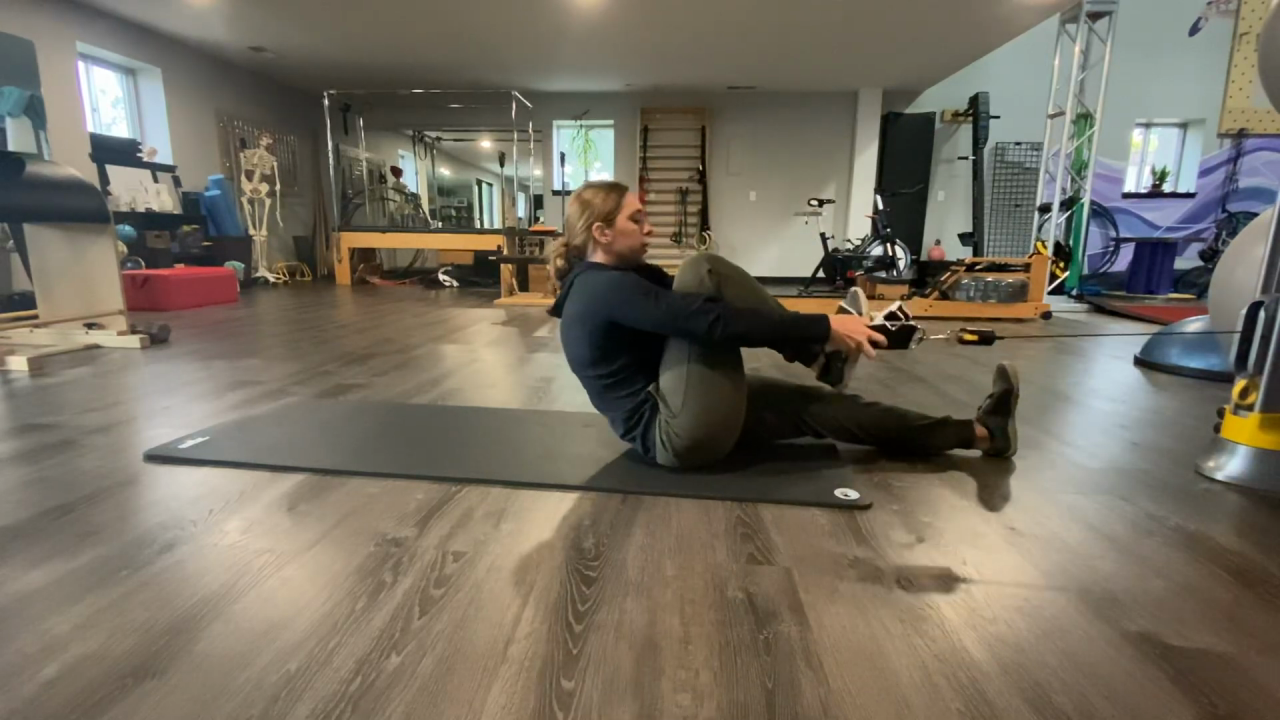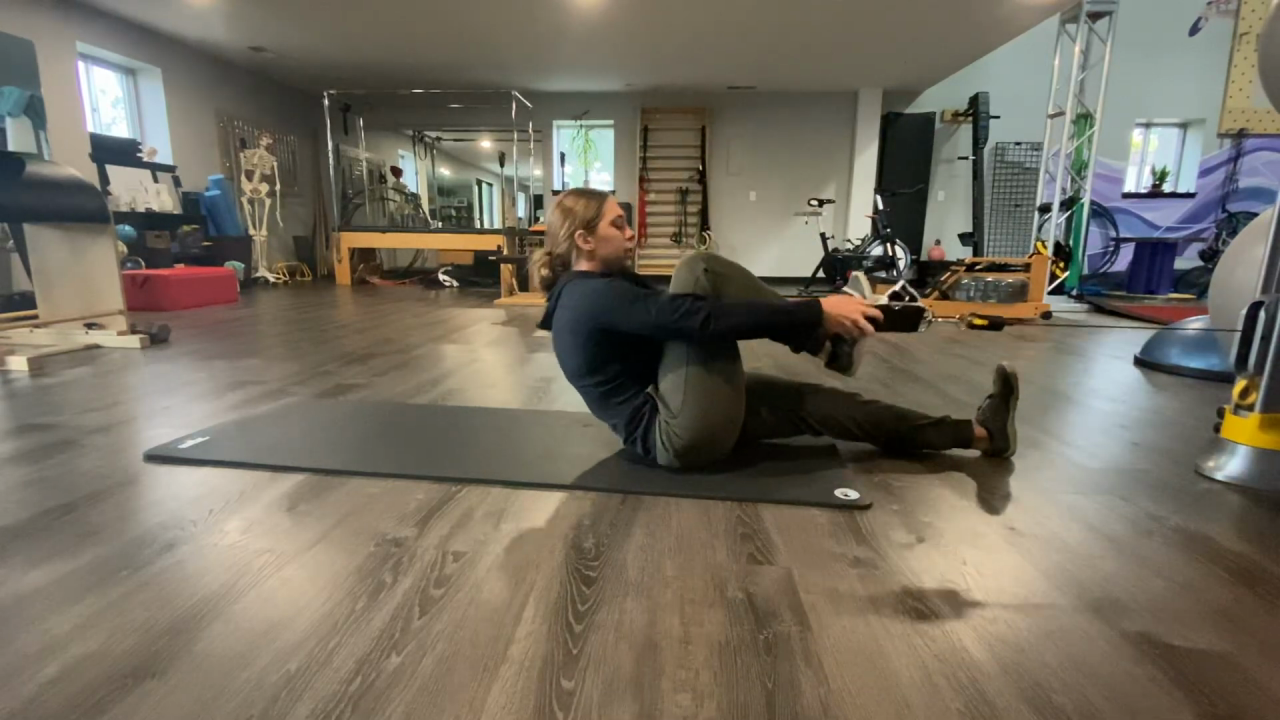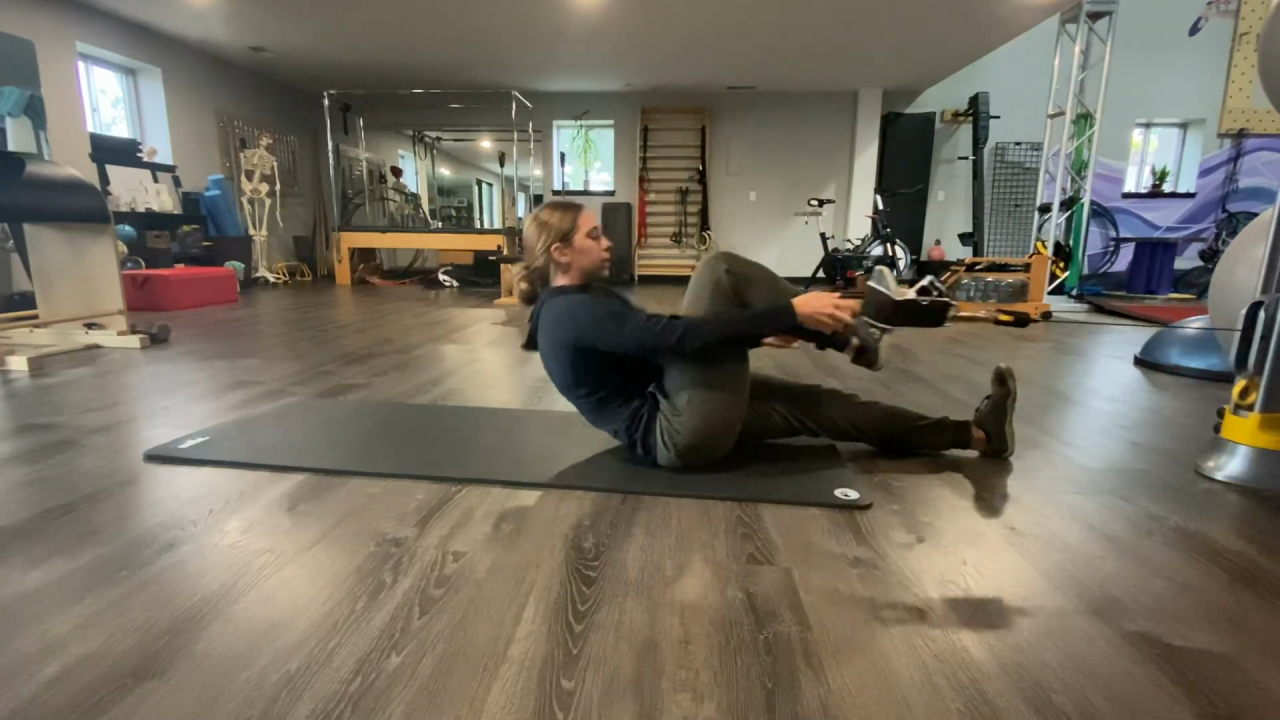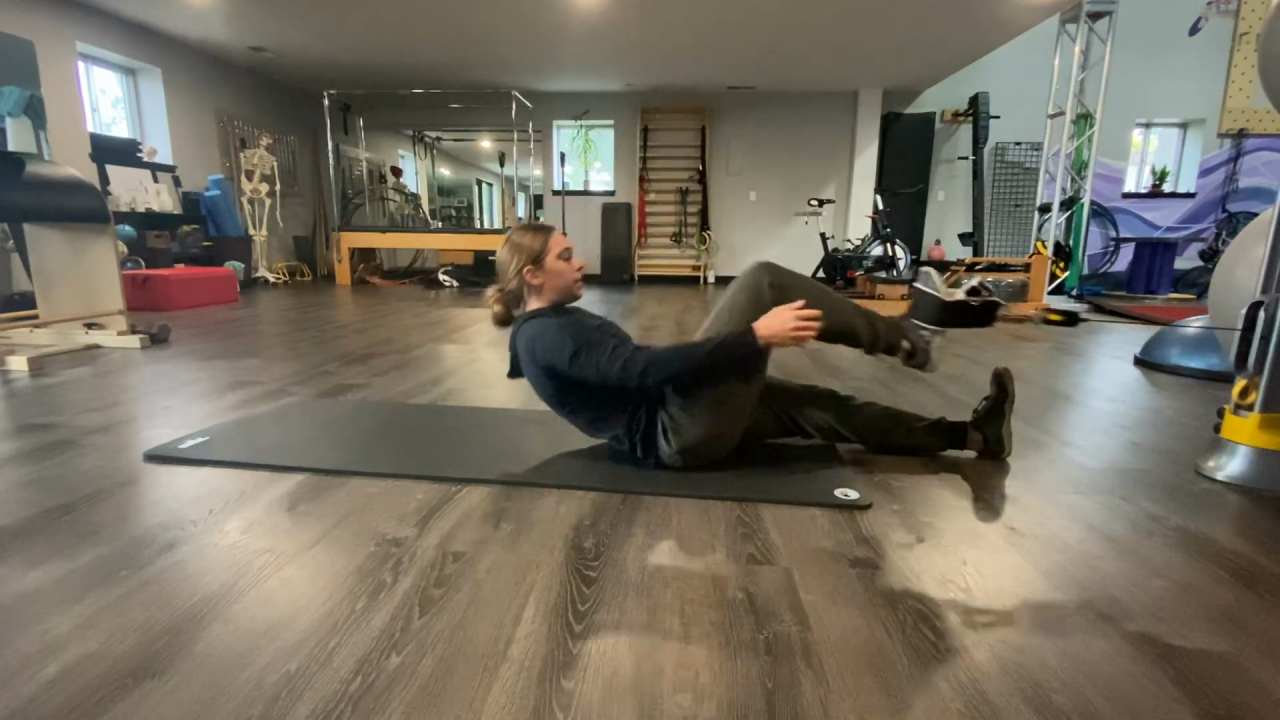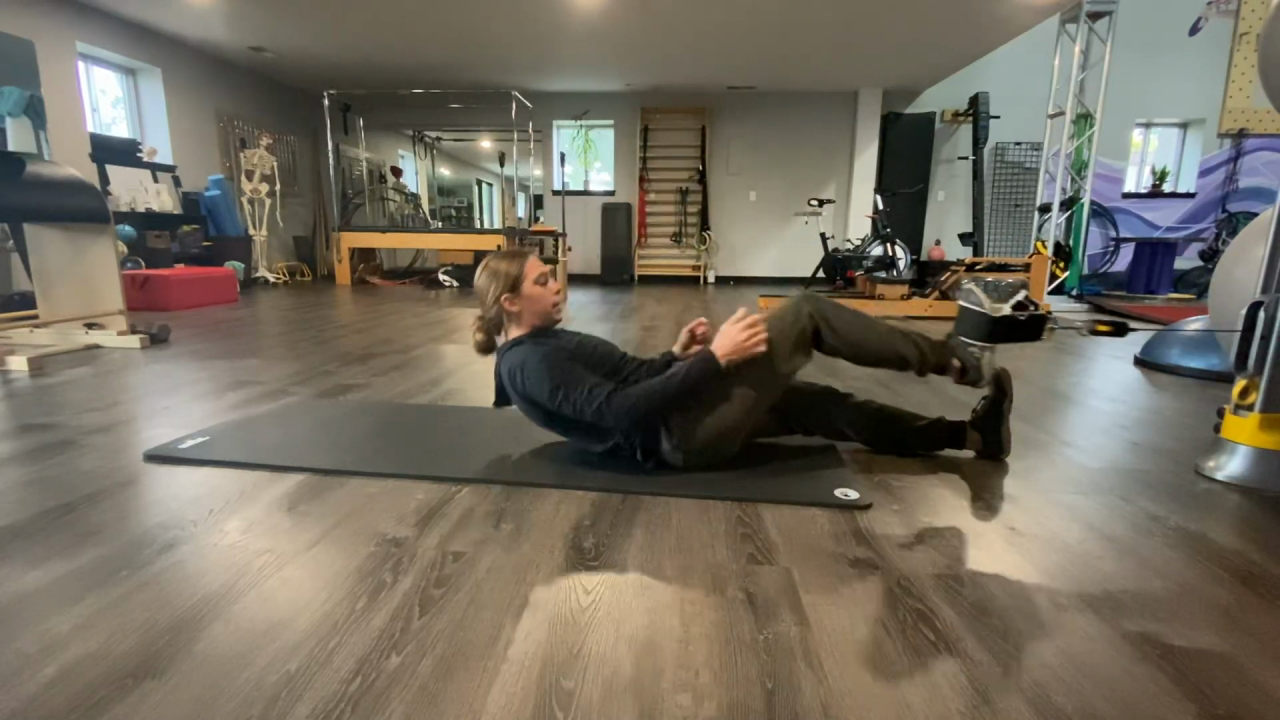
dt=0.2s
person 1, frame 1
left shoulder: (615, 278)
right shoulder: (608, 290)
left elbow: (691, 311)
right elbow: (713, 321)
right wrist: (822, 329)
left hip: (679, 420)
right hip: (680, 435)
left knee: (816, 404)
right knee: (703, 272)
left ankle: (976, 433)
right ankle: (817, 357)
person 1, frame 2
left shoulder: (600, 286)
right shoulder: (596, 297)
left elbow: (682, 315)
right elbow: (702, 318)
left wrist: (798, 325)
right wrist: (815, 313)
left hip: (676, 420)
right hip: (680, 436)
left knee: (813, 402)
right knee: (700, 269)
left ankle: (976, 434)
right ankle: (822, 345)
person 1, frame 3
left shoulder: (579, 302)
right shoulder: (575, 313)
left elbow: (659, 340)
right elbow: (679, 335)
left wrist: (758, 332)
right wrist: (790, 314)
left hip: (674, 415)
right hip: (681, 436)
left knee: (812, 404)
right knee: (719, 270)
left ankle: (973, 434)
right ankle: (846, 337)
person 1, frame 4
left shoulder: (554, 323)
right shoulder: (548, 336)
right elbow: (645, 370)
left wrist: (738, 342)
right wrist: (752, 337)
left hip: (672, 422)
right hip: (683, 436)
left knee: (812, 405)
right knee: (763, 281)
left ankle: (970, 435)
right ankle: (901, 343)
person 1, frame 5
left shoulder: (541, 346)
right shoulder: (532, 364)
right elbow: (622, 412)
left wrist: (676, 356)
right wrist: (713, 359)
left hip: (676, 425)
right hip: (685, 436)
left knee: (813, 403)
right knee: (802, 314)
left ankle: (969, 435)
right ankle: (952, 363)
